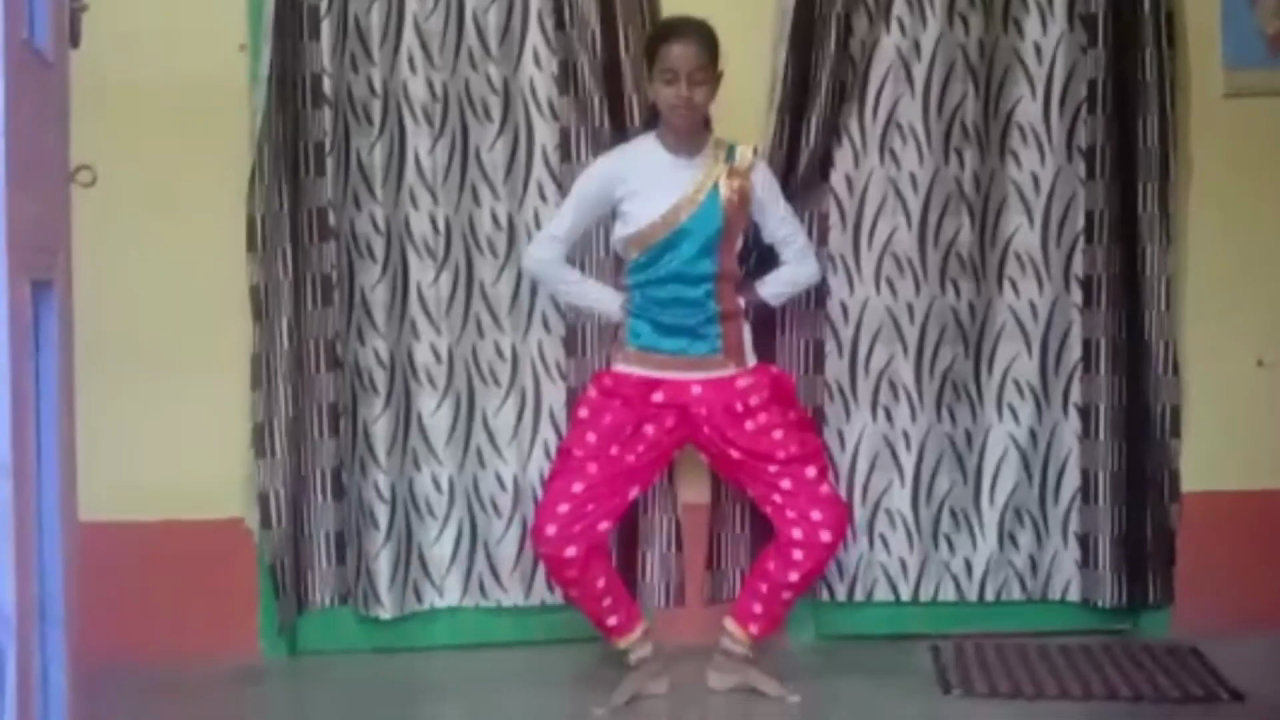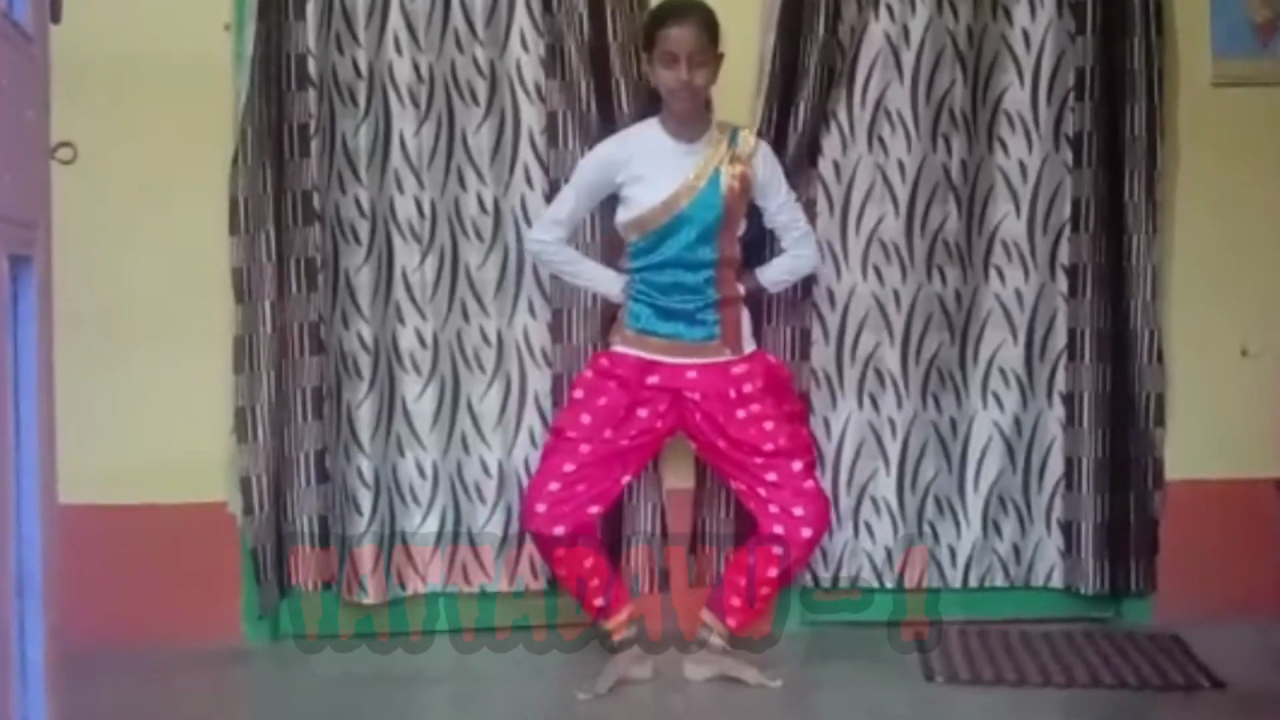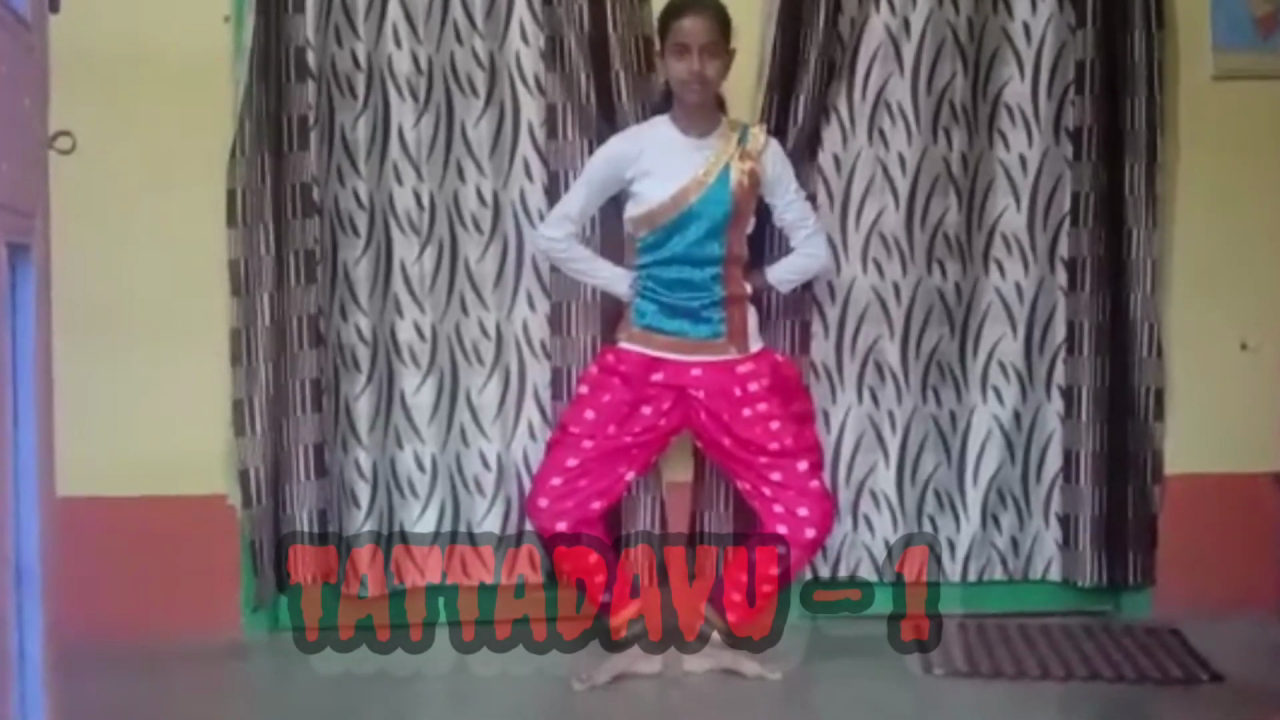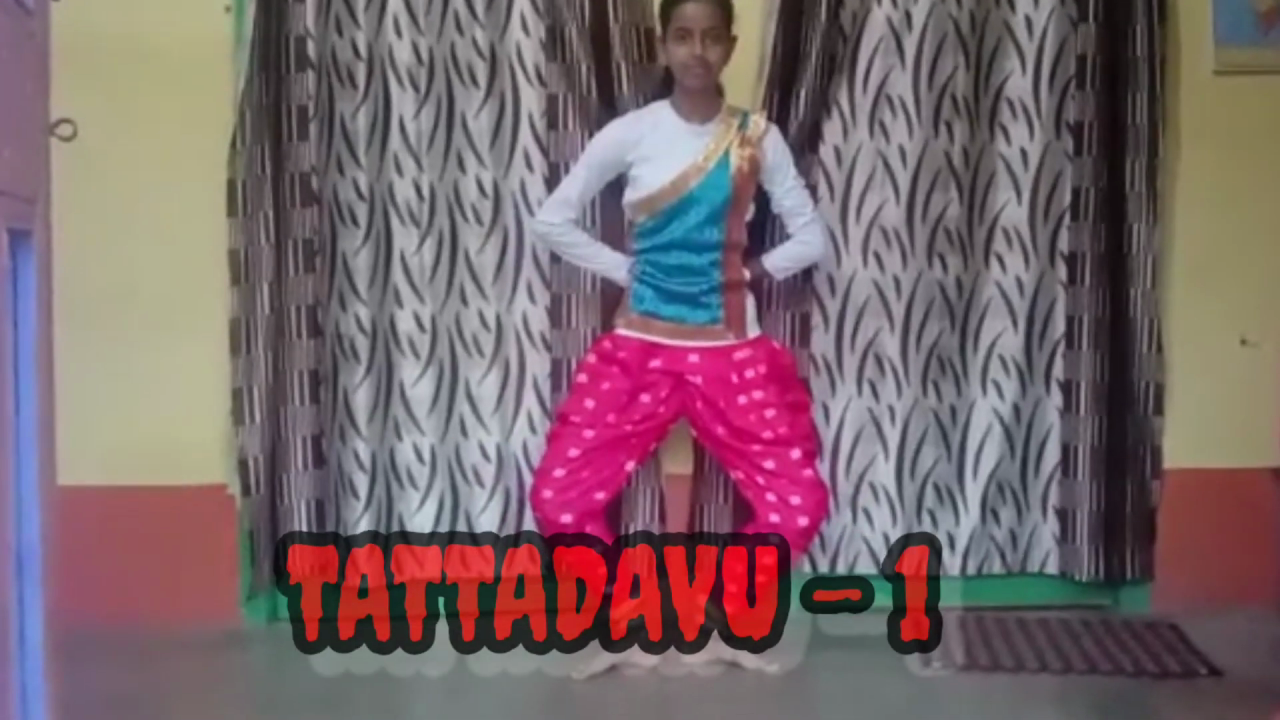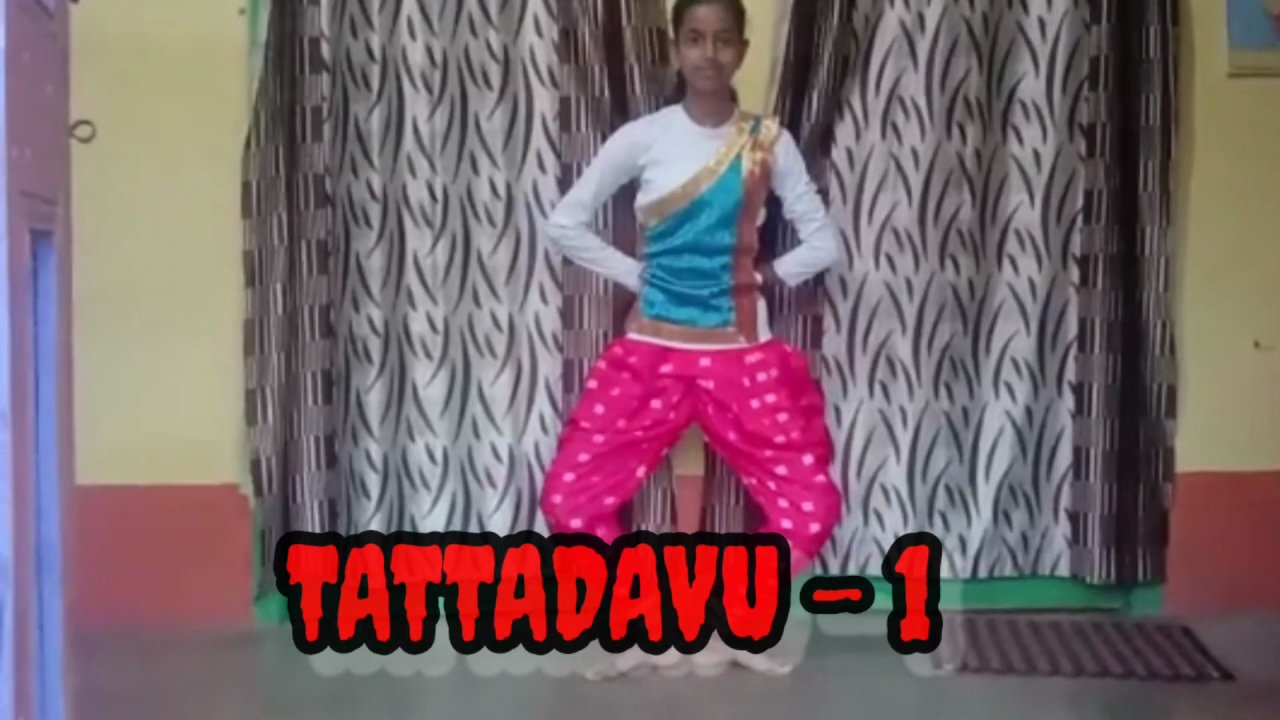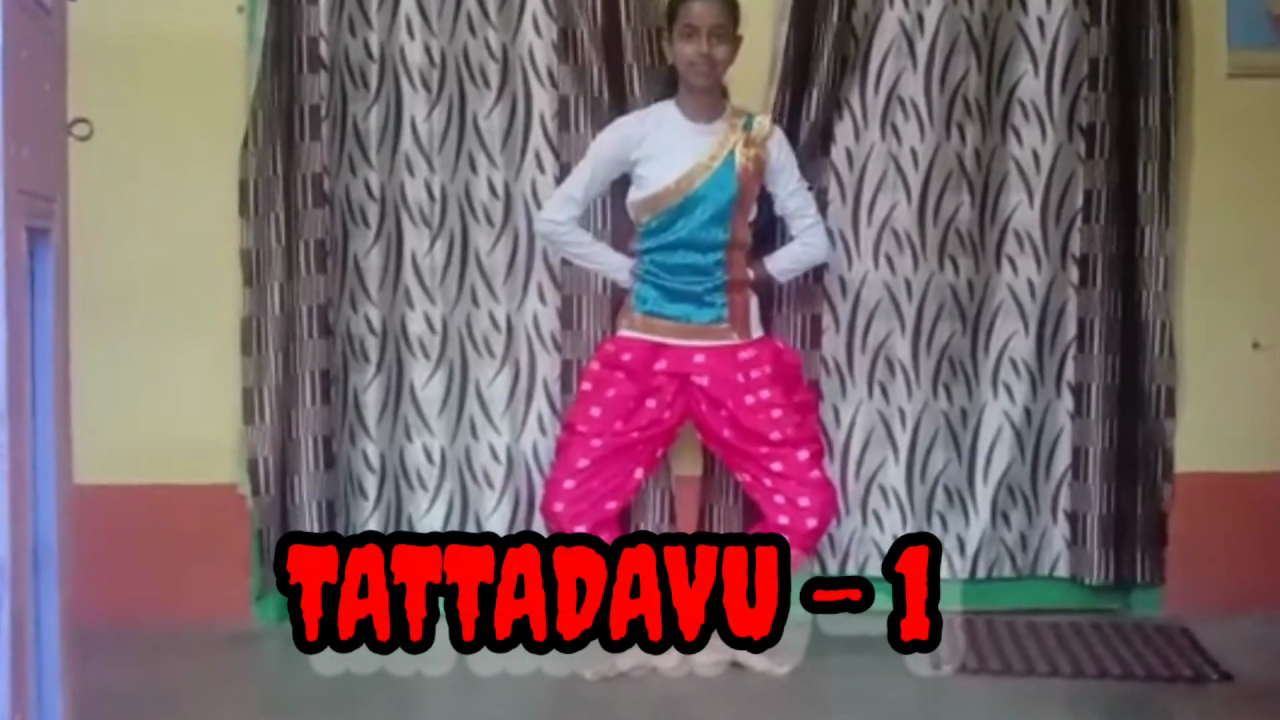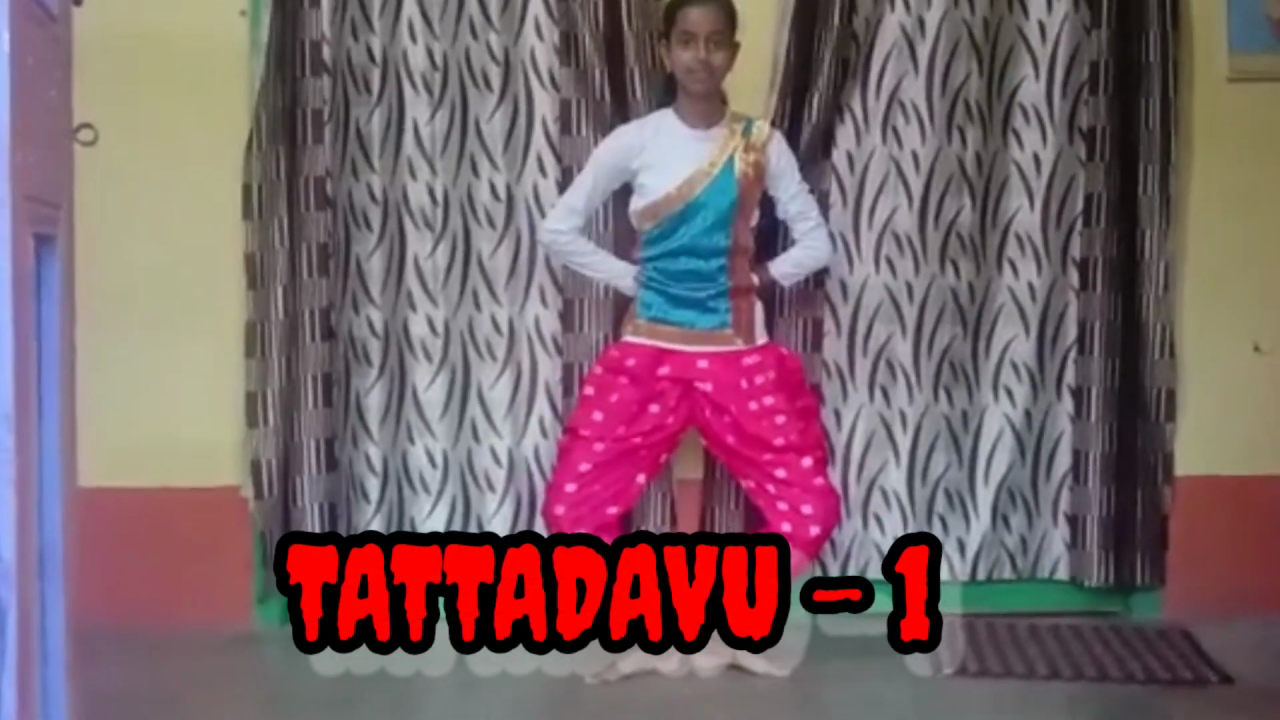
dt=0.3s
person 1, frame 1
left shoulder: (745, 169)
right shoulder: (616, 170)
left elbow: (804, 263)
right elbow: (541, 256)
left wrist: (746, 296)
right wrist: (615, 303)
left hip: (730, 379)
right hip: (639, 381)
left knee: (821, 520)
right knee: (560, 534)
left ankle: (732, 650)
right ankle: (641, 656)
person 1, frame 2
left shoulder: (748, 154)
right shoulder: (619, 153)
left elbow: (804, 250)
right elbow: (543, 239)
left wrist: (745, 283)
right wrist: (618, 286)
left hip: (726, 367)
right hip: (635, 365)
left knee: (801, 515)
right knee: (550, 513)
left ankle: (713, 641)
right ankle: (626, 642)
person 1, frame 3
left shoulder: (758, 152)
right shoulder: (630, 148)
left elbow: (814, 251)
right elbow: (553, 236)
left wrist: (753, 281)
right wrist: (626, 283)
left hip: (733, 364)
right hip: (642, 361)
left knee: (806, 514)
right knee: (555, 506)
left ankle: (717, 632)
person 1, frame 4
left shoulder: (758, 137)
right shoulder: (630, 133)
left elbow: (812, 237)
right elbow: (551, 220)
left wrist: (752, 269)
right wrist: (626, 268)
left hip: (730, 350)
right hip: (640, 348)
left knee: (799, 501)
right knee: (559, 496)
person 1, frame 5
left shoulder: (770, 142)
right shoulder: (642, 137)
left elbow: (823, 243)
right elbow: (564, 224)
left wrist: (764, 274)
right wrist: (636, 273)
left hip: (742, 354)
right hip: (651, 352)
left knee: (812, 507)
right knee: (569, 498)
person 1, frame 6
left shoulder: (761, 138)
right shoulder: (634, 131)
left elbow: (815, 240)
right elbow: (553, 220)
left wrist: (757, 271)
right wrist: (628, 269)
left hip: (734, 348)
right hip: (645, 347)
left knee: (806, 501)
right knee: (571, 504)
person 1, frame 7
left shoulder: (762, 144)
right shoulder: (634, 140)
left elbow: (817, 244)
right elbow: (557, 230)
left wrist: (758, 277)
right wrist: (629, 277)
left hip: (738, 356)
right hip: (648, 354)
left knee: (811, 508)
right knee: (572, 509)
